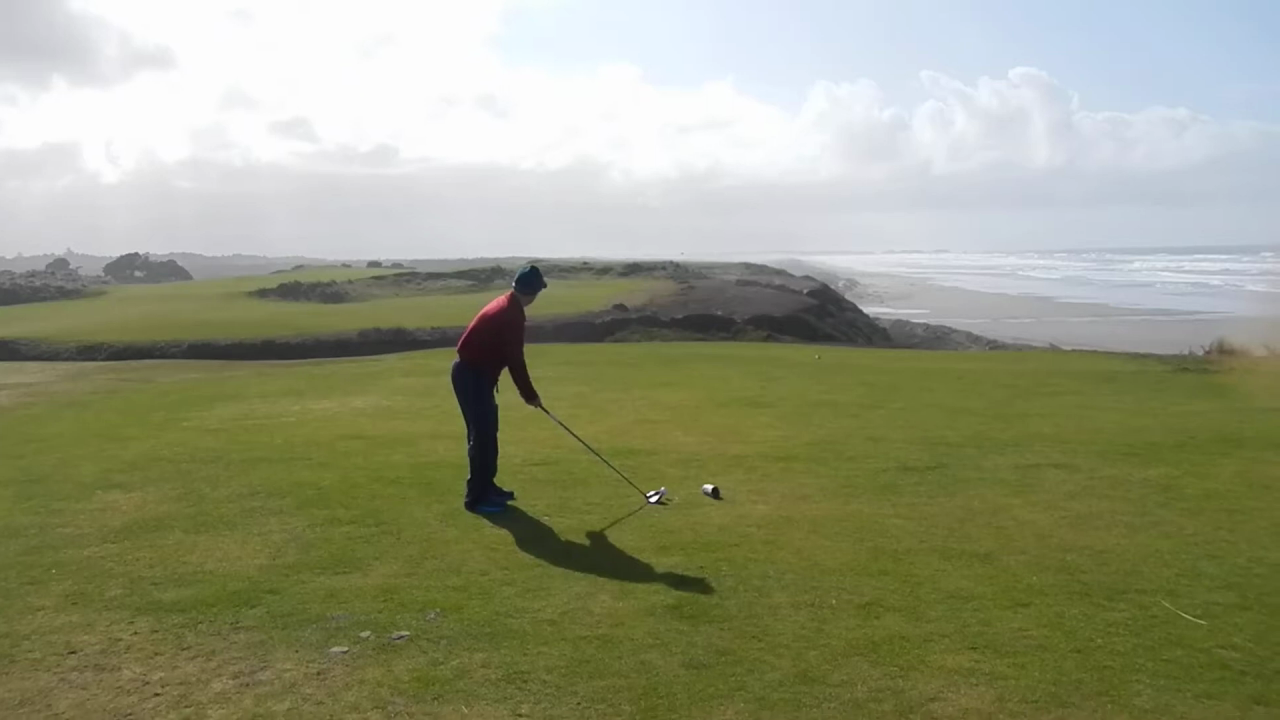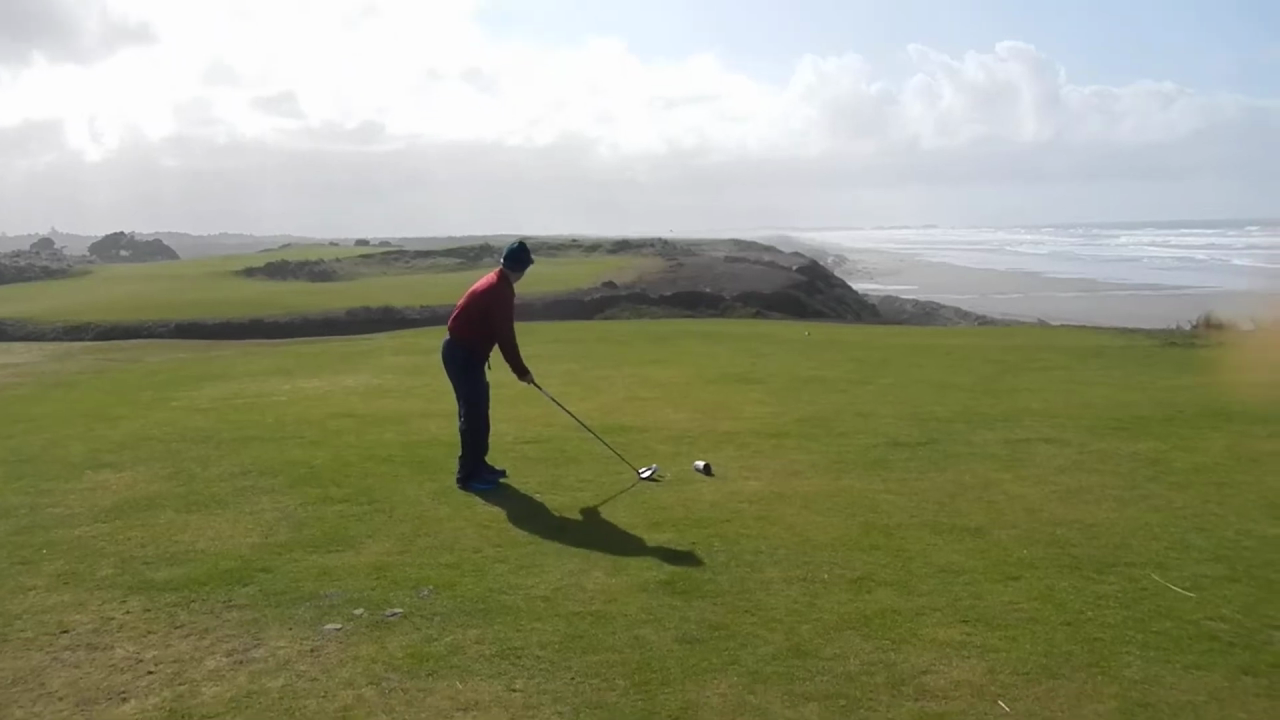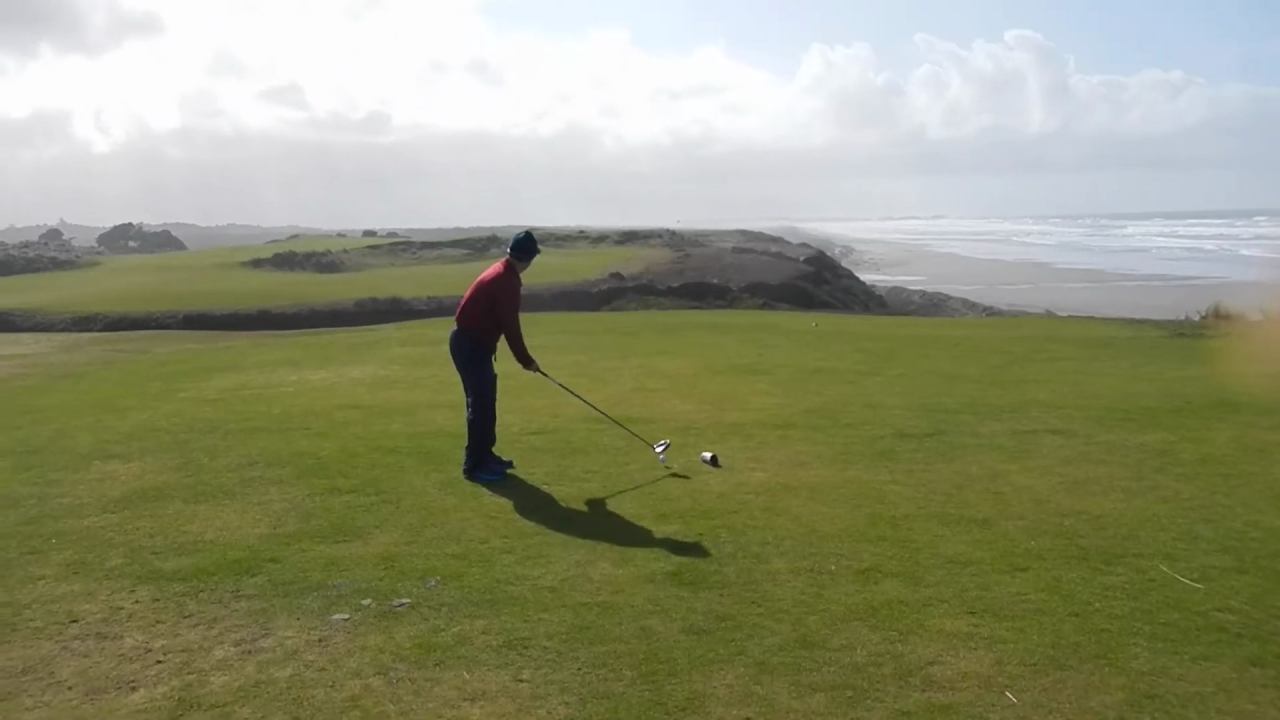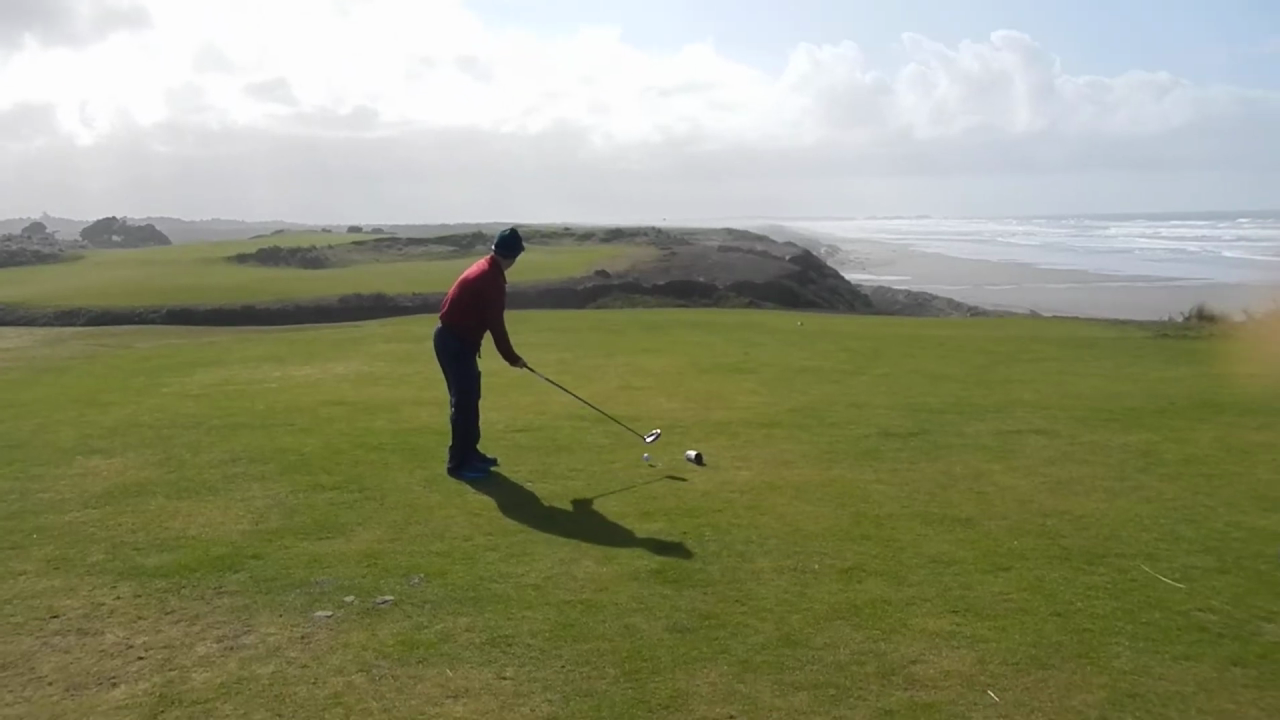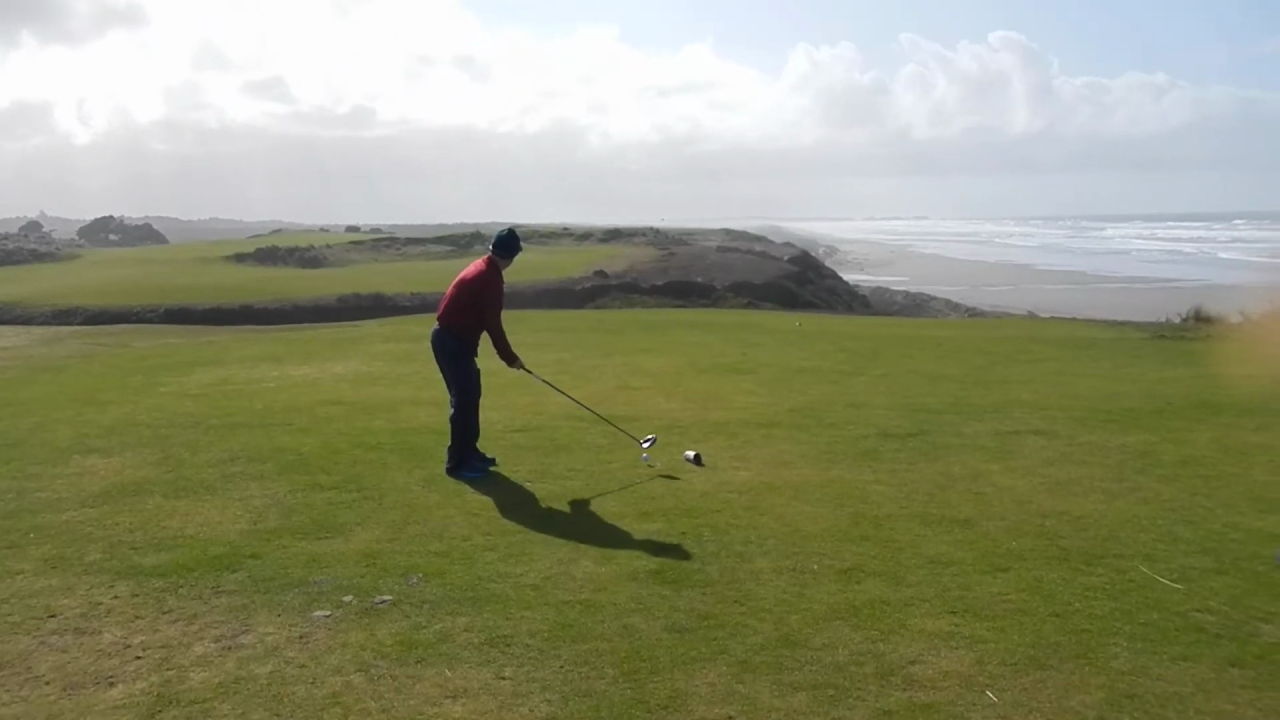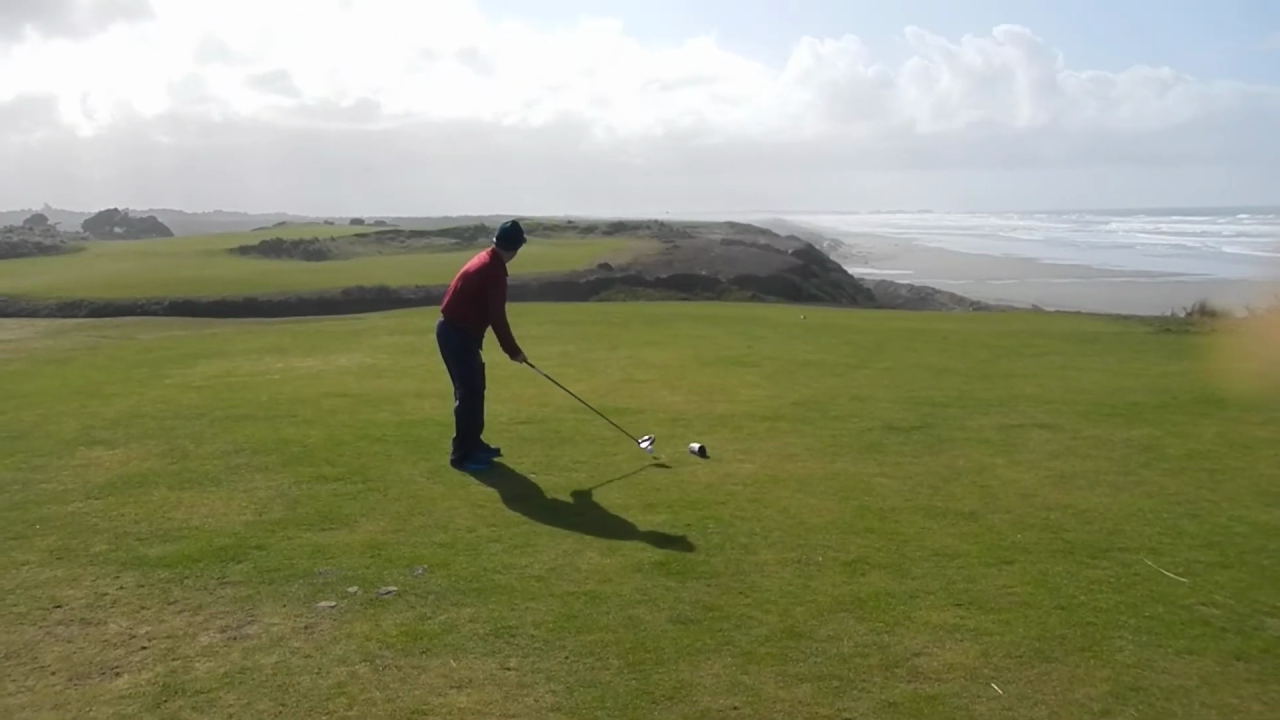
dt=0.2s
person 1, frame 1
left shoulder: (505, 306)
right shoulder: (510, 315)
left elbow: (509, 357)
right elbow: (515, 361)
left wrist: (527, 392)
right wrist: (530, 394)
left hip: (473, 371)
right hip: (472, 375)
left knee: (486, 432)
right knee: (482, 434)
left ankle: (486, 487)
right ankle: (476, 497)
person 1, frame 2
left shoulder: (495, 282)
right shoulder: (500, 291)
left elbow: (500, 333)
right elbow: (506, 337)
left wrist: (518, 368)
right wrist: (521, 370)
left hip: (465, 349)
right hip: (463, 353)
left knee: (478, 409)
right knee: (473, 412)
left ankle: (478, 464)
right ankle: (468, 474)
person 1, frame 3
left shoulder: (501, 272)
right shoulder: (506, 280)
left elbow: (504, 322)
right elbow: (510, 326)
left wrist: (523, 357)
right wrist: (525, 359)
left hip: (472, 340)
right hip: (470, 343)
left knee: (485, 399)
right knee: (481, 402)
left ankle: (485, 455)
right ankle: (474, 464)
person 1, frame 4
left shoulder: (484, 269)
right shoulder: (491, 278)
left elbow: (488, 319)
right elbow: (495, 324)
left wrist: (509, 355)
right wrist: (511, 357)
left hip: (455, 337)
right hip: (455, 340)
left knee: (469, 397)
right knee: (465, 400)
left ankle: (469, 452)
right ankle: (459, 462)
person 1, frame 5
left shoulder: (481, 269)
right shoulder: (489, 279)
left elbow: (485, 319)
right elbow: (493, 324)
left wrist: (506, 355)
right wrist: (509, 357)
left hip: (452, 337)
right hip: (453, 341)
left knee: (470, 395)
right knee: (464, 399)
left ankle: (469, 451)
right ankle: (457, 462)
person 1, frame 6
left shoulder: (486, 261)
right shoulder: (492, 271)
left elbow: (489, 313)
right elbow: (497, 317)
left wrist: (509, 348)
right wrist: (513, 350)
left hip: (458, 330)
right hip: (457, 333)
left knee: (474, 388)
right knee: (469, 392)
left ankle: (473, 443)
right ankle: (462, 454)
